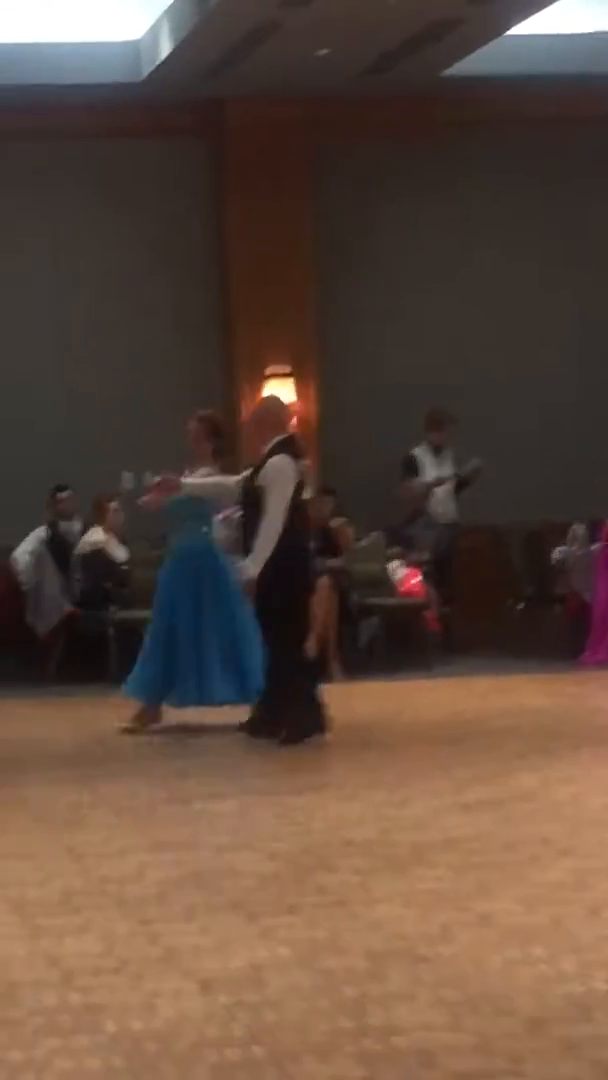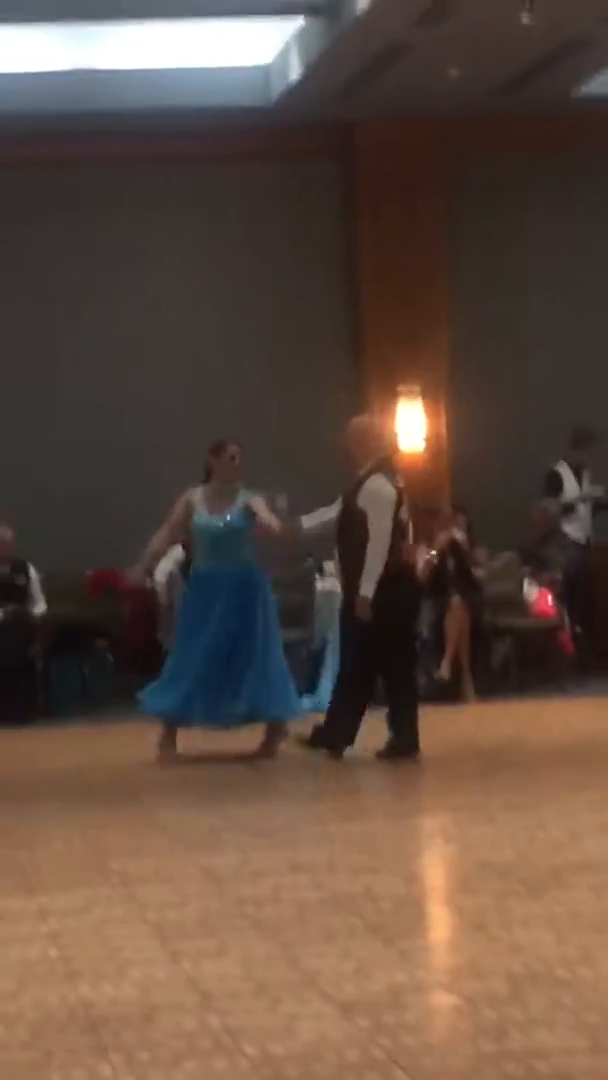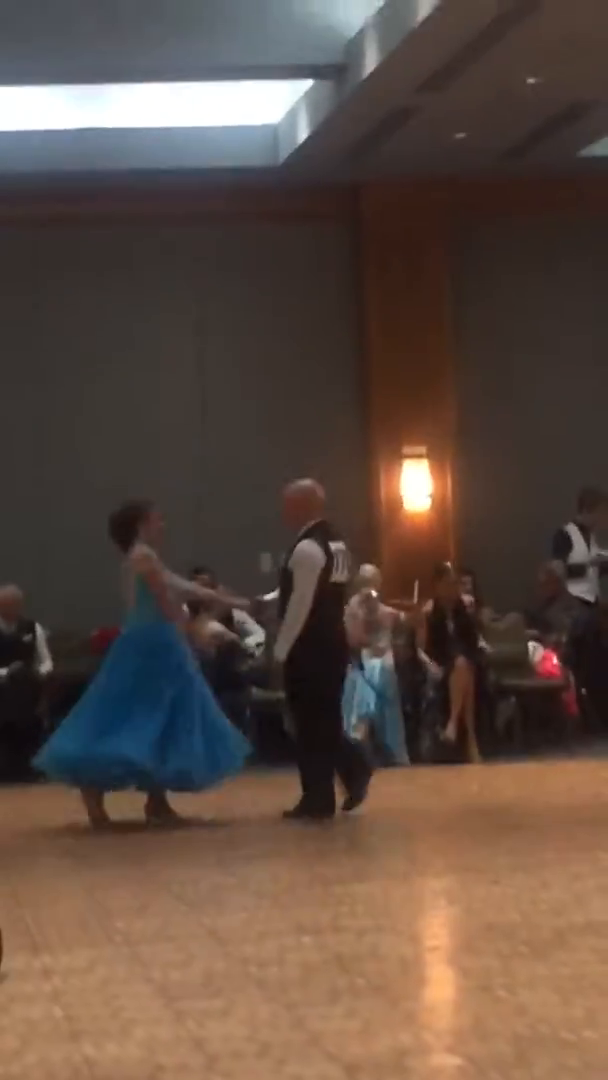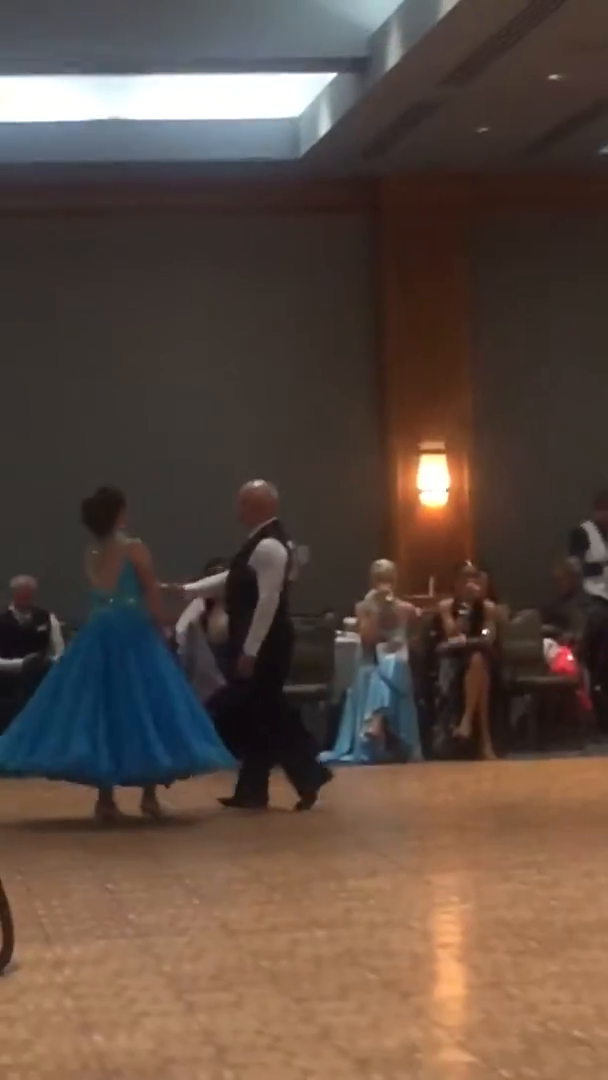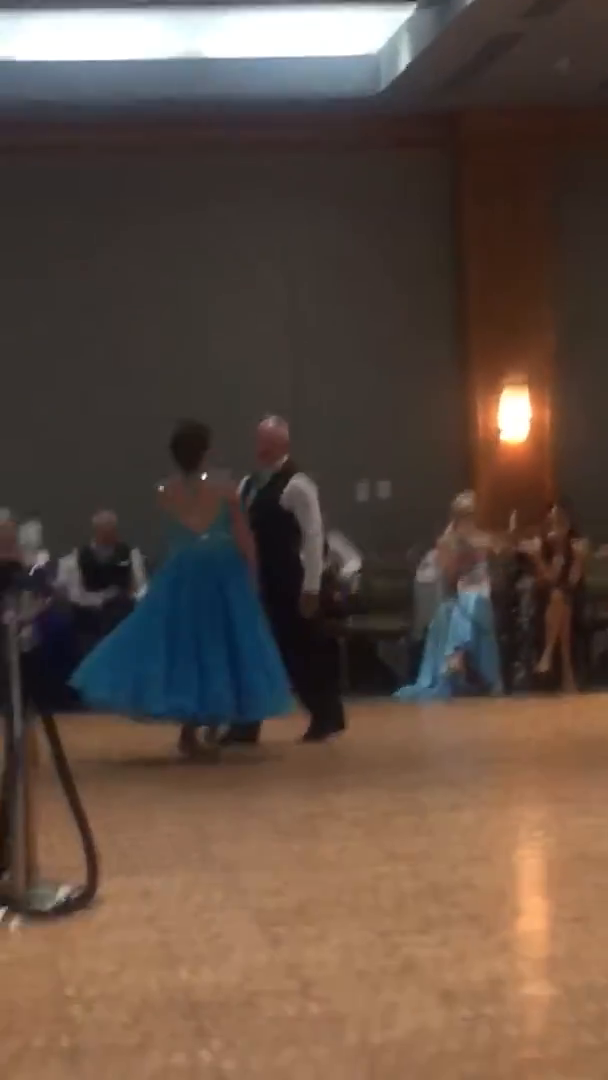
dt=0.5s
person 1, frame 1
left shoulder: (279, 462)
right shoulder: (275, 460)
left elbow: (273, 521)
right elbow: (243, 487)
left wrist: (251, 569)
left hip: (280, 566)
right hip: (281, 564)
left knee: (283, 641)
right knee: (280, 640)
left ankle: (306, 715)
right ankle: (271, 716)
person 1, frame 2
left shoulder: (378, 485)
right shoulder: (369, 482)
left elbow: (379, 542)
right elbow: (340, 513)
left wrist: (365, 593)
right wrist: (302, 526)
left hip: (381, 589)
right hip: (376, 587)
left knee: (359, 663)
right knee: (393, 662)
left ankle: (335, 735)
right ankle: (399, 738)
person 1, frame 3
left shoulder: (307, 548)
right shoulder: (332, 543)
left elbow: (300, 605)
left wrist: (280, 651)
left hip: (311, 647)
right hip: (331, 642)
left knee: (312, 721)
right knee: (324, 718)
left ankle: (317, 800)
right ankle: (355, 768)
person 1, frame 4
left shoulder: (270, 546)
right shoulder: (260, 542)
left elbow: (268, 601)
right elbow: (231, 580)
left wrist: (249, 650)
right wrist: (187, 590)
left hip: (265, 645)
right hip: (260, 644)
left knee: (267, 716)
right knee: (251, 715)
left ankle: (303, 777)
right ankle: (251, 790)
person 1, frame 5
left shoulder: (296, 484)
right shoulder: (250, 482)
left elbow: (313, 537)
left wrist: (311, 586)
left hip: (282, 581)
right hip: (261, 580)
right knee: (299, 651)
right ankle: (326, 715)
person 2, frame 1
left shoulder: (208, 475)
right shoulder: (194, 474)
left hip: (200, 561)
right hip: (184, 560)
left knee: (210, 633)
right knee: (170, 634)
person 2, frame 2
left shoulder: (248, 500)
right shoulder: (192, 497)
left elbow: (269, 522)
right elbow: (167, 534)
left wrist: (279, 530)
right wrist: (144, 567)
left hip: (242, 585)
right hip: (205, 585)
left knee: (252, 657)
right knee: (192, 659)
left ankle: (275, 728)
right ankle: (169, 735)
person 2, frame 3
left shoulder: (144, 559)
right shoulder: (145, 557)
left elbow: (183, 587)
right elbow: (170, 603)
left wrist: (230, 601)
right wrist: (189, 633)
left hip: (143, 646)
right hip: (153, 646)
left knee: (160, 718)
right knee: (154, 719)
person 2, frame 4
left shoulder: (90, 554)
right shoulder: (134, 548)
right elbow: (152, 597)
right wrist: (157, 629)
left hip: (98, 637)
right hip: (133, 636)
left knee: (99, 710)
right knee: (149, 709)
left ankle: (105, 798)
right ankle: (149, 794)
person 2, frame 5
left shoulder: (167, 491)
right shoulder: (224, 487)
left elbow: (179, 530)
right elbow: (243, 538)
right wrist: (251, 574)
left hip: (180, 576)
right hip: (221, 574)
left knee: (179, 646)
right knee: (219, 649)
left ankle: (189, 732)
right ankle: (212, 730)
